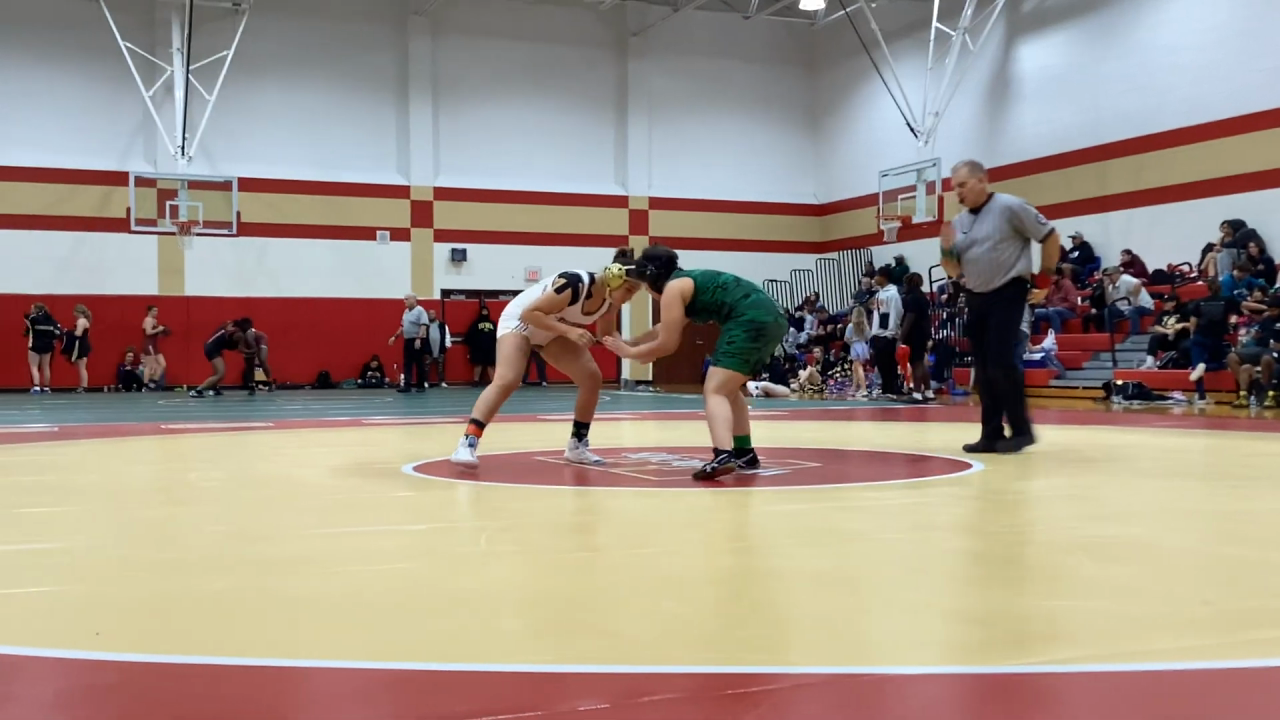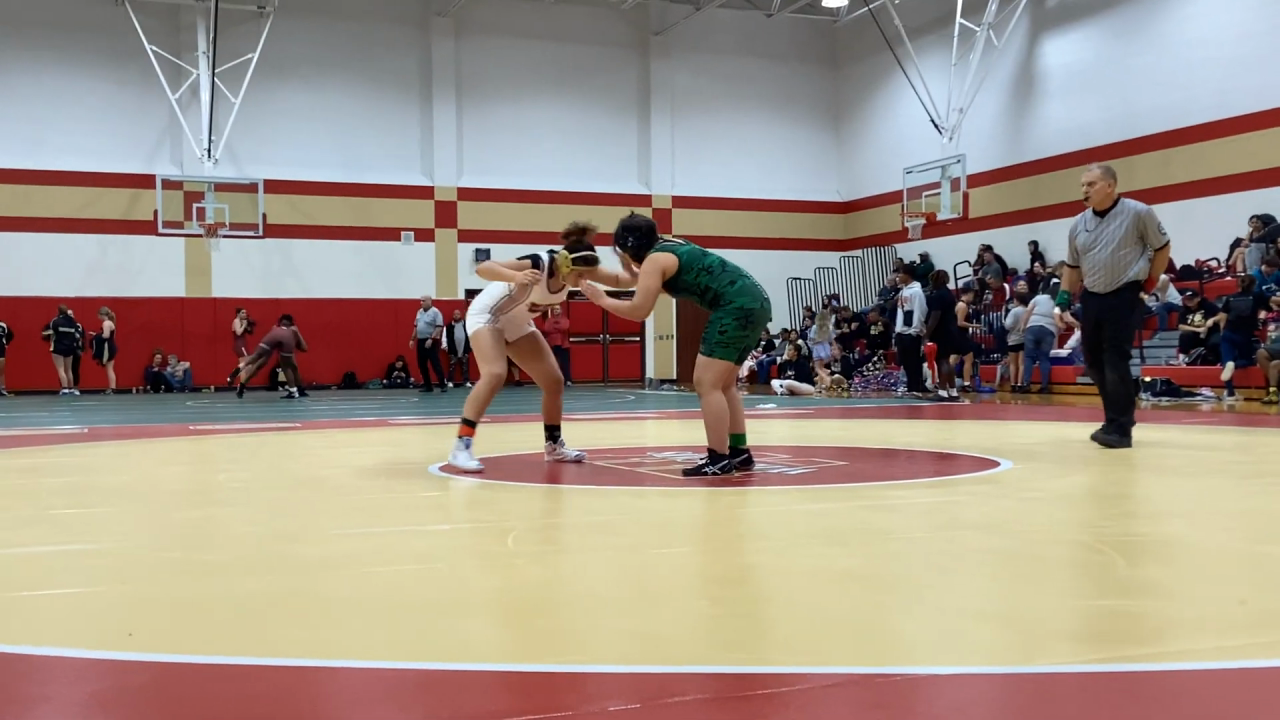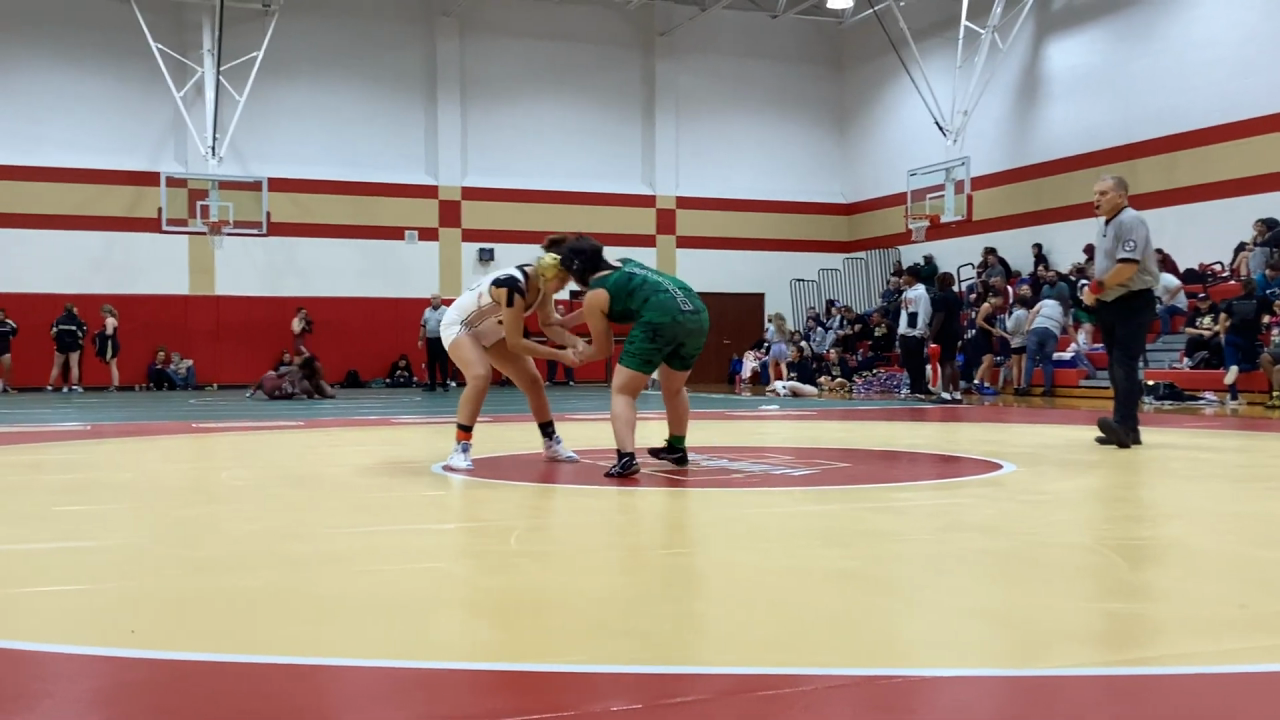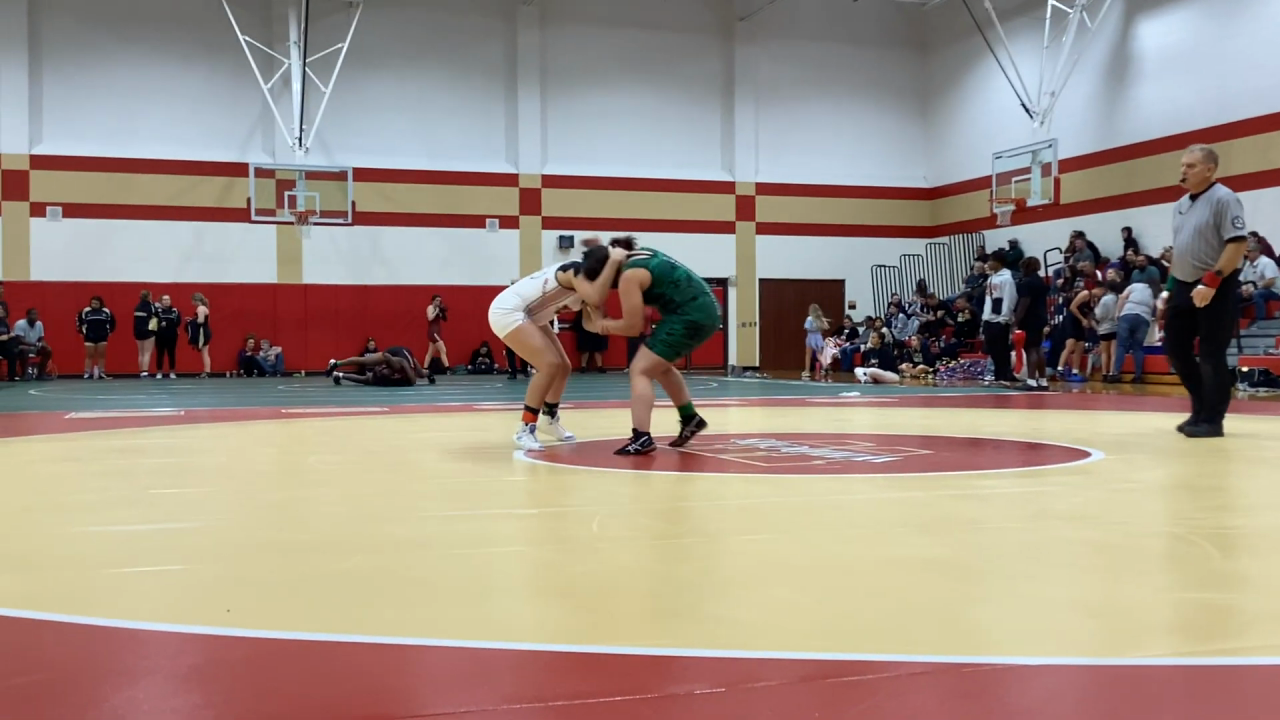
dt=1s
person 1, frame 1
left shoulder: (1011, 207)
right shoulder: (960, 221)
left elbow: (1051, 238)
right elbow: (953, 270)
left wrist: (1043, 278)
right wrist: (946, 249)
left hip: (1007, 295)
right hip: (976, 298)
left knee: (1001, 362)
right knee: (984, 367)
left ankle: (1021, 430)
right ankle: (992, 435)
person 1, frame 2
left shoulder: (1138, 213)
right shoulder: (1079, 224)
left elbow: (1162, 248)
right elbow: (1072, 267)
left wrist: (1149, 284)
right wrist: (1063, 299)
left hip: (1124, 297)
right hip: (1091, 298)
left knee: (1115, 363)
right knee: (1094, 363)
left ankle: (1120, 428)
right ankle: (1119, 416)
person 1, frame 3
left shoulder: (1130, 221)
right shoulder: (1104, 227)
left elbow: (1127, 266)
left wrist: (1094, 287)
right wrist: (1095, 293)
left hip: (1134, 303)
right hip: (1108, 304)
left knee: (1124, 364)
right knee: (1117, 367)
left ankle: (1122, 423)
right ankle: (1127, 428)
person 1, frame 4
left shoulder: (1224, 199)
right shoulder: (1181, 205)
left elbow: (1237, 245)
left wrist: (1211, 282)
right wrist: (1173, 284)
left hip: (1215, 289)
right hip: (1183, 286)
left knee: (1211, 356)
right knee: (1176, 350)
left ankle: (1211, 419)
right ankle: (1201, 407)
person 2, frame 1
left shoulder: (673, 288)
right shoulder: (691, 282)
left elbow: (667, 344)
right elbow: (668, 331)
left wrist: (630, 353)
right wrist: (631, 342)
left hip: (751, 320)
right hip: (772, 318)
left knee: (715, 392)
right knee: (728, 388)
left ankle: (723, 456)
right ankle: (744, 453)
person 2, frame 2
left shoulder: (654, 260)
right shoulder: (672, 246)
left elbow: (639, 310)
right elbow: (656, 287)
left wrist: (602, 299)
right wrist: (632, 272)
left hip: (736, 306)
right hip: (754, 303)
left knee: (706, 384)
right knee: (723, 384)
left ankle: (719, 459)
right ankle: (739, 452)
person 2, frame 3
left shoulder: (593, 296)
right shoulder: (623, 264)
left elbow: (603, 349)
left wrist: (576, 356)
right wrist: (561, 322)
left hip: (660, 318)
right hip: (696, 314)
left knee: (623, 392)
right knee: (672, 387)
left ankle: (626, 458)
right ankle: (676, 449)
person 2, frame 4
left shoulder: (629, 276)
right shoulder: (642, 253)
left elbow: (632, 326)
left wrist: (602, 324)
left hip: (691, 317)
right hip: (707, 311)
left knee: (641, 370)
right knee: (659, 366)
left ankle: (642, 438)
right ankle: (690, 419)
person 3, frame 1
left shoulder: (611, 300)
right shoulder: (574, 284)
left elbow: (606, 334)
right elbow: (529, 312)
right wrist: (568, 330)
left hip: (554, 331)
right hip: (520, 320)
left knee: (593, 377)
right knee: (506, 381)
left ankle: (578, 445)
right ankle: (467, 444)
person 3, frame 2
left shoulder: (573, 267)
right shoulder: (539, 265)
left elbow: (618, 281)
right elbow: (483, 268)
right wrist: (515, 276)
left hip: (517, 324)
right hip: (486, 315)
left knee: (554, 381)
right knee: (494, 375)
left ankle: (554, 446)
right ankle: (461, 447)
person 3, frame 3
left shoulder: (543, 285)
right shoulder: (512, 285)
left elbow: (549, 324)
right elbow: (515, 342)
left wrist: (576, 342)
right wrist: (560, 355)
left hip: (490, 331)
right hip: (458, 326)
left knee: (532, 379)
right knee: (480, 376)
left ankle: (552, 444)
right ankle: (460, 450)
person 3, frame 4
left shoulder: (588, 282)
right shoulder: (577, 272)
right elbow: (596, 299)
right wrist: (614, 259)
left hip: (526, 316)
right hip: (507, 311)
left knee: (563, 367)
right knee: (551, 364)
left ankle: (550, 420)
right ankle: (525, 430)
